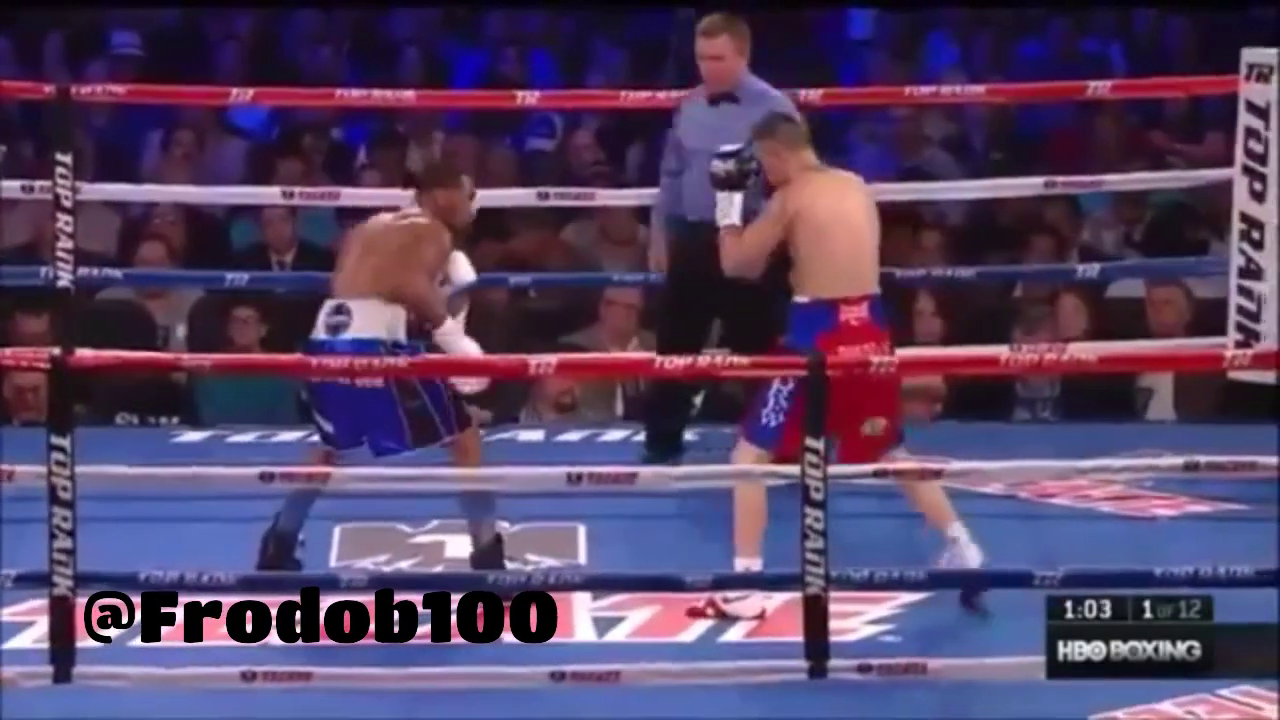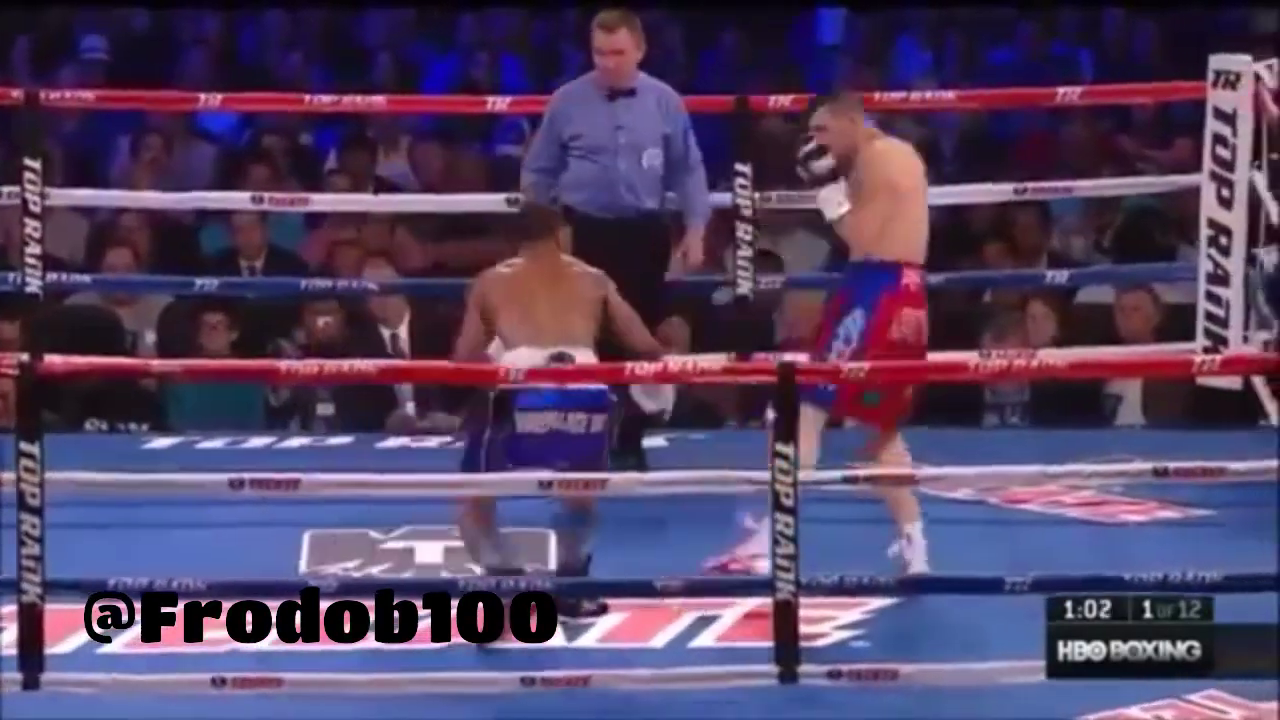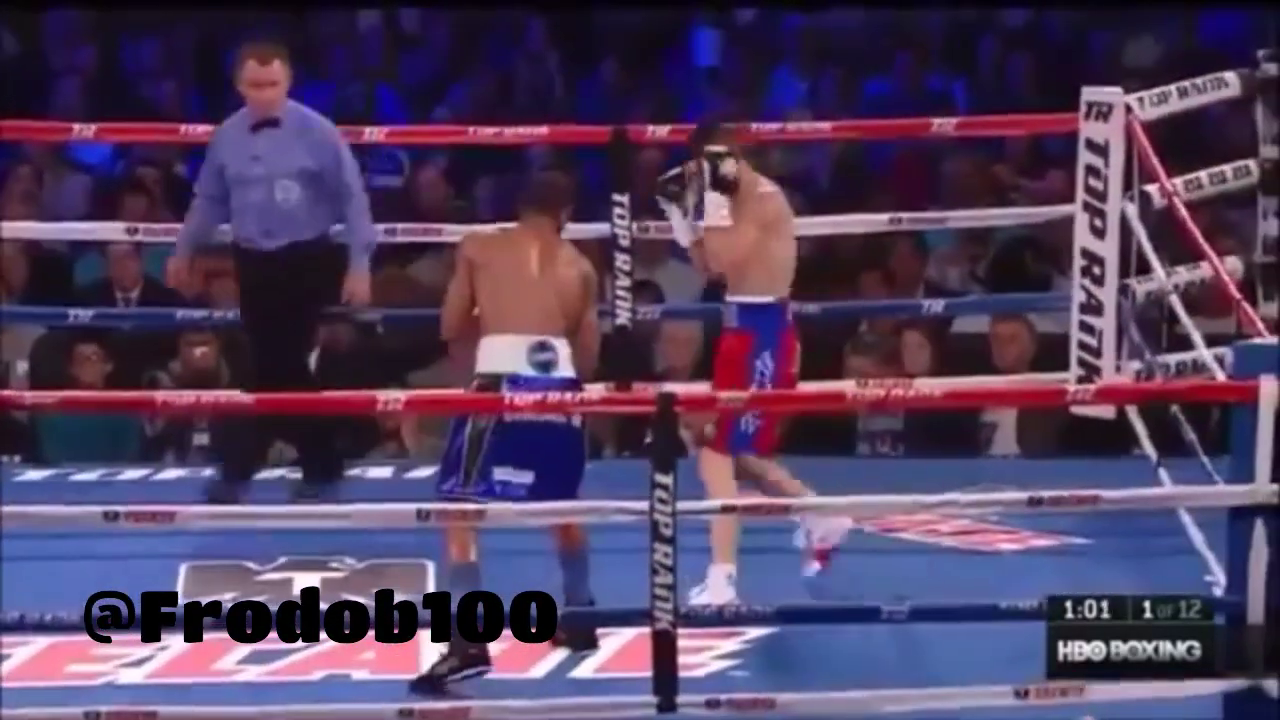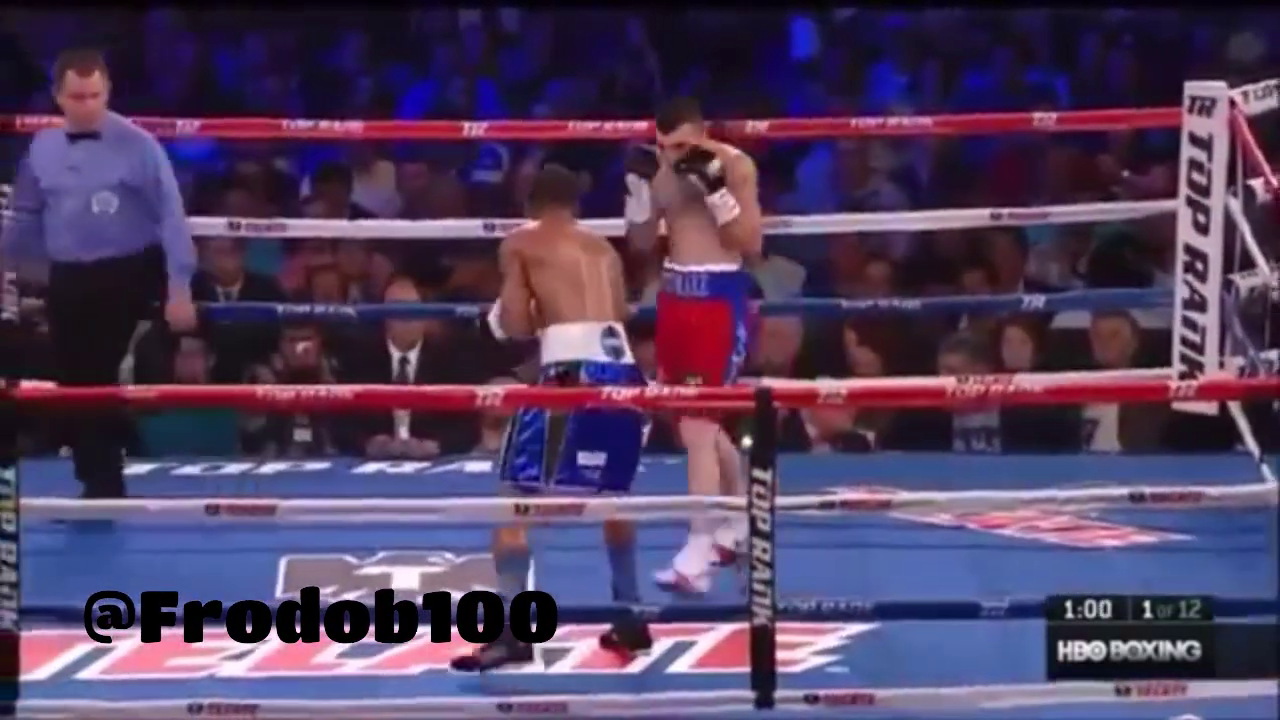
dt=1s
person 1, frame 1
left shoulder: (790, 197)
right shoulder: (856, 187)
left elbow: (737, 264)
left wrist: (728, 196)
left hip: (817, 335)
right hip: (870, 331)
left knee: (752, 456)
right knee: (889, 453)
left ankle: (744, 587)
right ankle: (961, 549)
person 1, frame 2
left shoulder: (877, 158)
right shoulder: (901, 154)
left elbow: (865, 235)
left wrist: (828, 188)
right wrist: (832, 182)
left hip: (875, 302)
right hip: (908, 303)
left knee: (806, 414)
right knee: (883, 429)
left ankle: (766, 540)
right ankle: (912, 549)
person 1, frame 3
left shoulder: (764, 201)
right shoulder: (734, 198)
left elbow: (730, 265)
right elbow: (710, 267)
left wrist: (718, 196)
right wrist: (679, 211)
left hip: (760, 337)
right hip: (745, 331)
left knee: (714, 457)
right knee: (735, 451)
left ankle: (721, 584)
right ankle: (822, 520)
person 1, frame 4
left shoulder: (736, 165)
right shoulder: (658, 168)
left elbow: (752, 244)
right elbow: (642, 243)
left wrist: (715, 187)
right wrist: (638, 184)
left hip: (721, 300)
right hip: (674, 295)
left knee: (696, 425)
right knee: (706, 422)
left ankle: (694, 558)
right ankle: (738, 528)
person 2, frame 1
left shoulder: (374, 226)
right shoulder: (434, 232)
right elbow: (413, 289)
left wrist: (442, 280)
right wrist: (459, 344)
left hip: (326, 341)
right hip: (375, 345)
left knee: (331, 449)
right knee: (466, 442)
left ankle: (277, 548)
right ankle: (487, 559)
person 2, frame 2
left shoulder: (491, 282)
right shoulder: (591, 279)
left elbow: (466, 357)
right elbow: (641, 344)
left hip: (521, 398)
right hip: (586, 397)
left knee: (475, 506)
right ankle: (574, 580)
person 2, frame 3
left shoulder: (478, 248)
right shoulder: (580, 266)
left elbow: (453, 331)
right elbow: (588, 356)
left hip: (501, 382)
right hip: (559, 383)
right knee: (561, 504)
left ankle: (469, 643)
right ankle: (579, 621)
person 2, frame 4
left shoulder: (520, 244)
right shoulder: (605, 250)
left elbow: (515, 326)
left hip: (572, 372)
right hip: (622, 370)
left knee: (516, 498)
right knee: (612, 497)
left ankle: (510, 635)
right ankle: (631, 622)
person 3, frame 1
left shoulder: (772, 108)
right shoulder: (690, 108)
right elbow: (674, 176)
right wrist: (659, 232)
right hip: (693, 241)
left knee: (754, 351)
right knee: (674, 345)
right ankle: (661, 443)
person 3, frame 2
left shoulder: (665, 101)
right shoulder: (567, 101)
left elbow: (690, 167)
right elbow: (538, 171)
left wrist: (695, 230)
left hip: (644, 243)
right hip: (583, 234)
left ankle: (627, 441)
person 3, frame 3
left shoulder: (317, 133)
right shoulder: (228, 135)
left elbow: (352, 201)
right elbow: (208, 200)
left wrist: (357, 266)
right wrist: (184, 251)
left hip: (305, 262)
right hip: (254, 265)
left knee: (274, 372)
right knee: (284, 372)
left ankle: (235, 476)
right ankle: (321, 467)
person 3, frame 4
left shoulder: (137, 146)
right shoulder: (42, 147)
left elbow: (170, 217)
left wrist: (179, 288)
left hip: (121, 277)
right hip: (67, 280)
left knee: (93, 384)
right knee: (78, 385)
left ankle: (100, 489)
right ankle: (105, 491)
